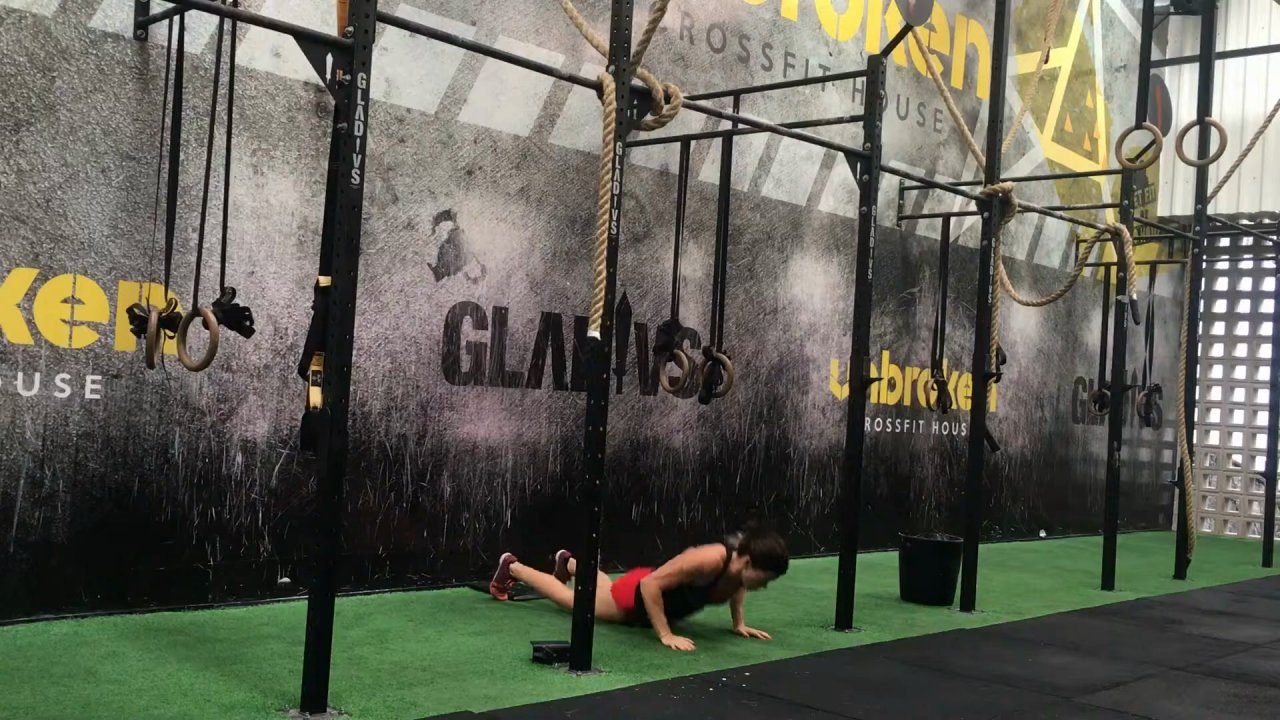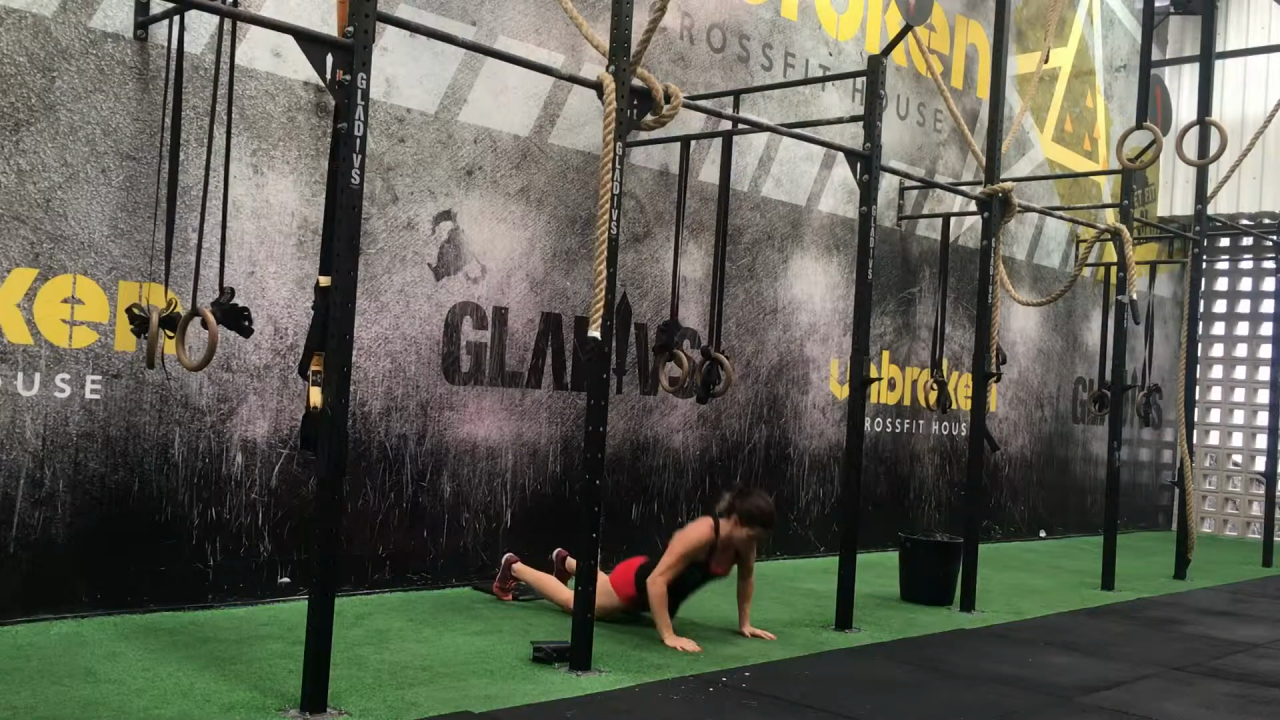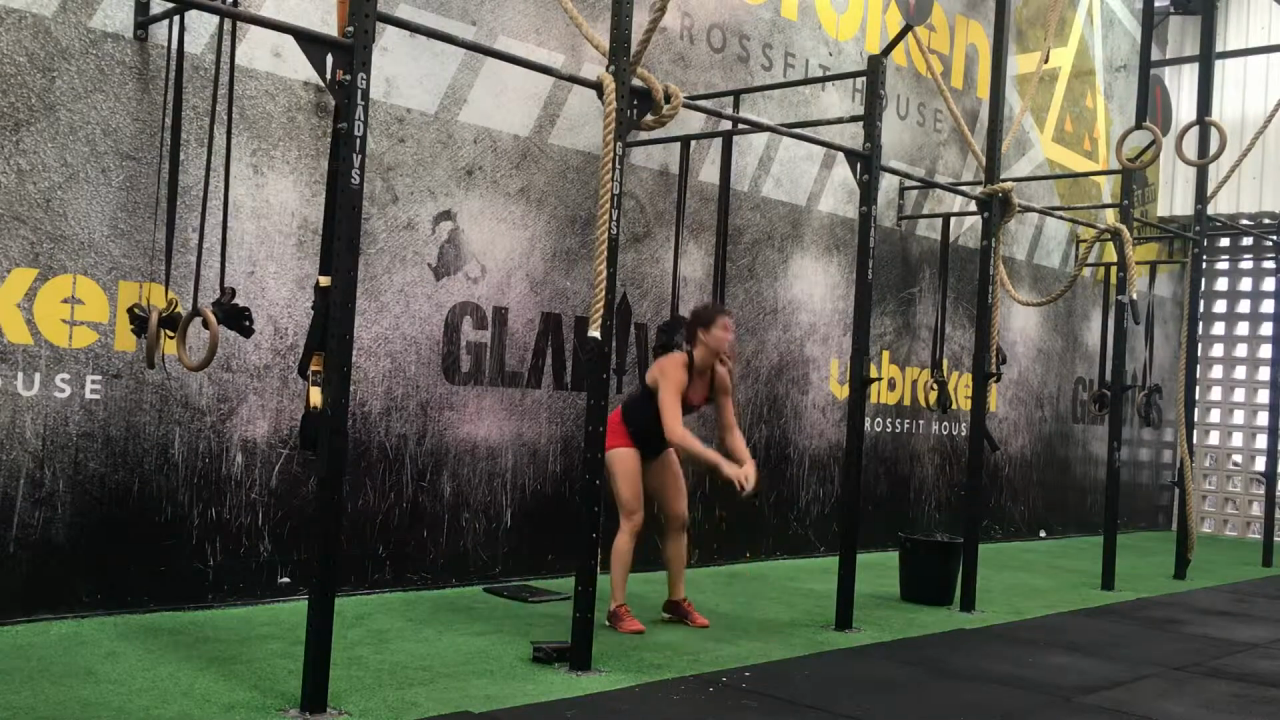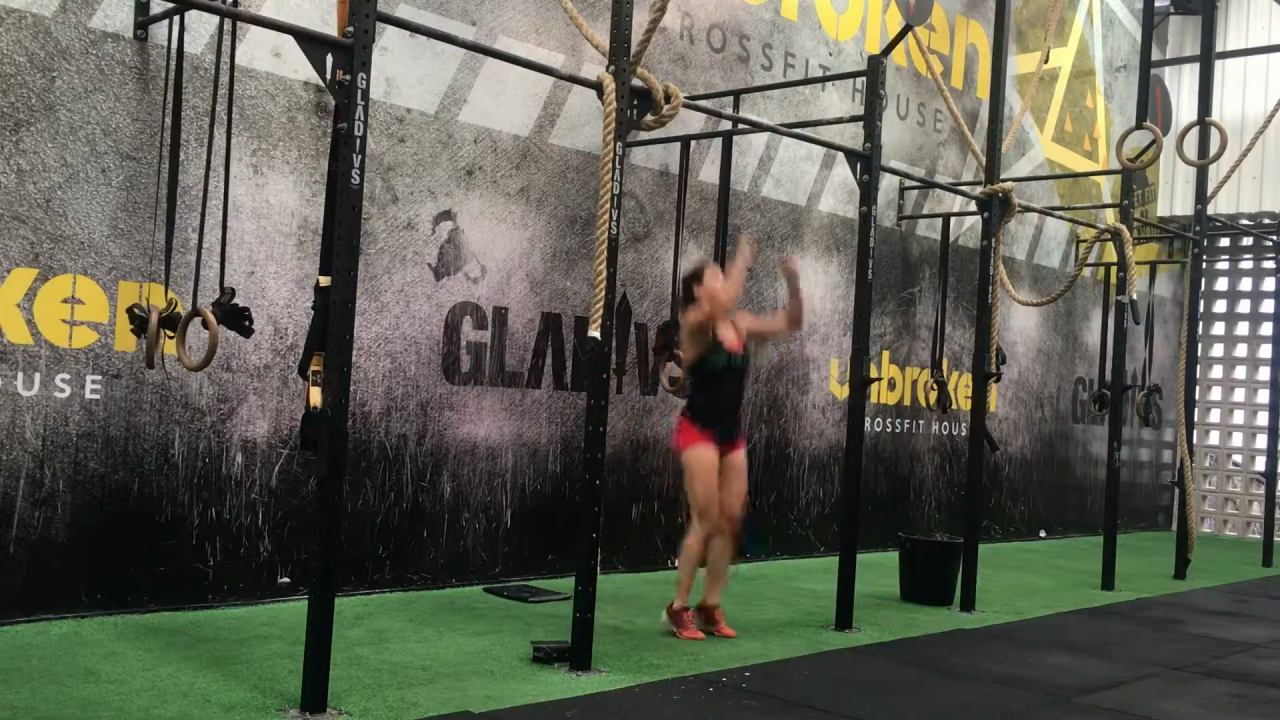
dt=1s
person 1, frame 1
left shoulder: (742, 564)
right shoulder: (708, 561)
right elbow: (649, 585)
left wrist: (739, 624)
right wrist: (666, 636)
left hip: (658, 589)
right hip: (633, 599)
left knee: (606, 585)
right knee: (570, 599)
left ankle: (568, 563)
right ankle: (511, 567)
person 1, frame 2
left shoulder: (740, 541)
right shoulder: (702, 535)
left elbow: (746, 577)
right elbow: (655, 581)
left wrist: (745, 622)
right wrist: (668, 635)
left hip: (658, 581)
right hip: (636, 582)
left knee: (605, 581)
right knee: (571, 600)
left ankle: (564, 561)
right ankle: (514, 567)
person 1, frame 3
left shoulder: (720, 377)
right shoulder: (673, 368)
left elbow: (730, 429)
right elbow: (674, 432)
left wrist: (747, 464)
right wrist: (722, 463)
left hip: (657, 444)
right hip: (623, 435)
left knee: (679, 519)
right knee: (633, 518)
left ankle: (676, 601)
right ankle: (617, 609)
person 1, frame 4
left shoulder: (740, 324)
right shoulder: (695, 321)
left elbow: (789, 323)
right elbow: (721, 303)
left wrist: (792, 282)
right wrist: (741, 259)
left hip: (731, 437)
right hip: (698, 432)
left knee: (730, 523)
right knee: (707, 523)
left ankle: (710, 607)
right ankle: (679, 608)
